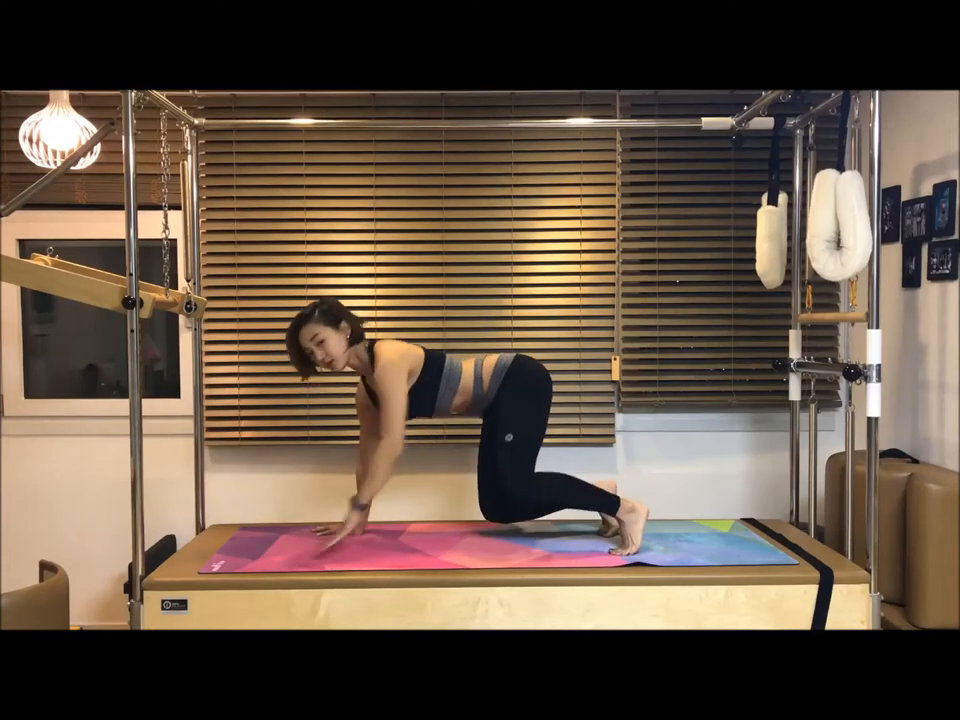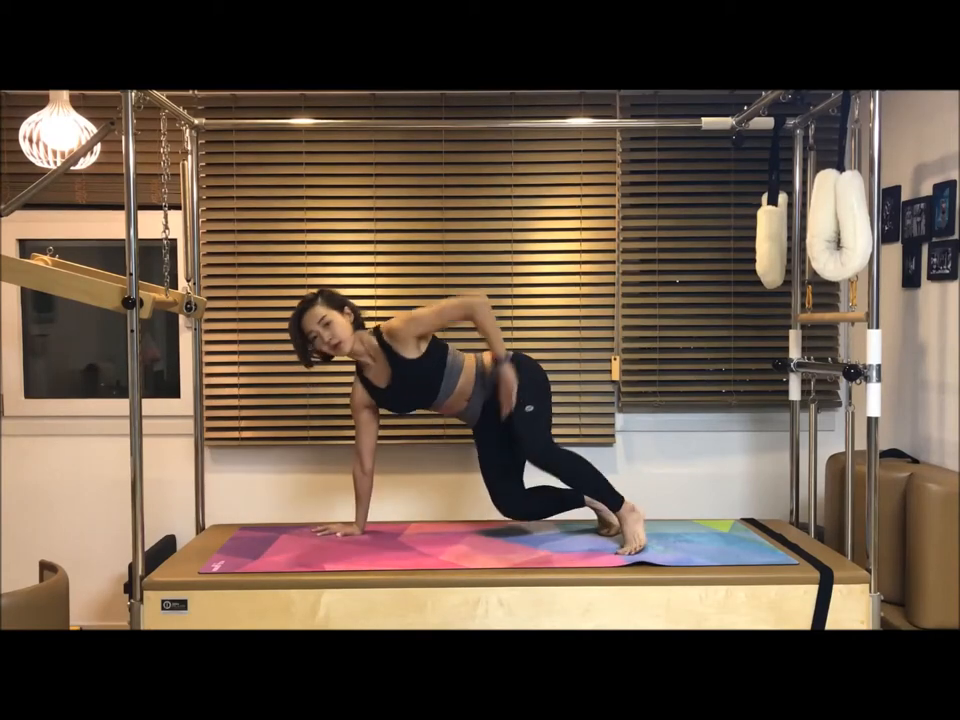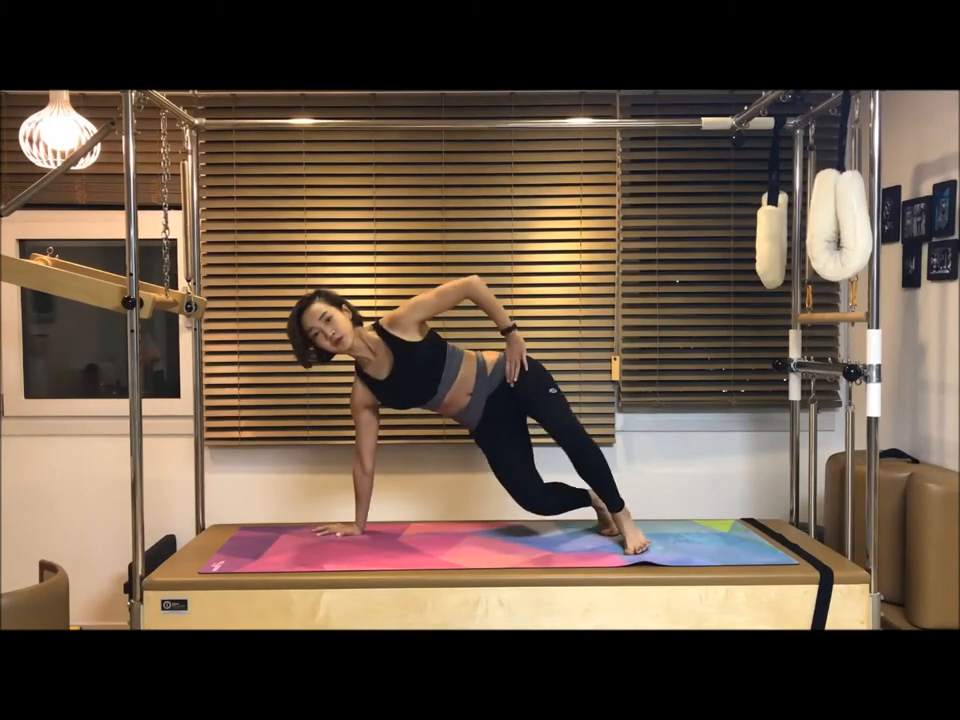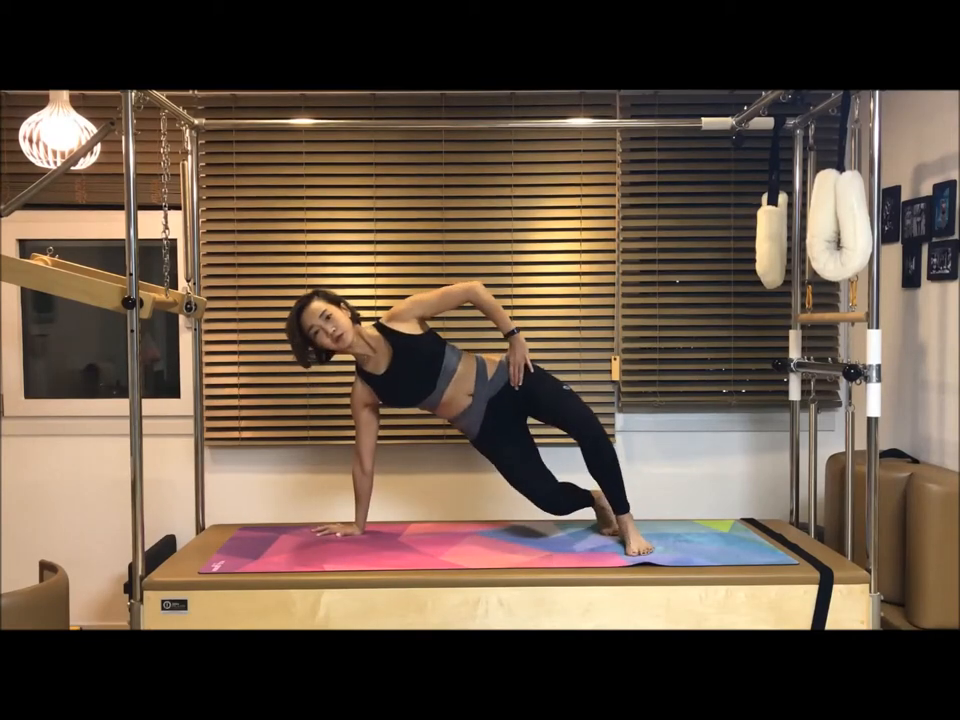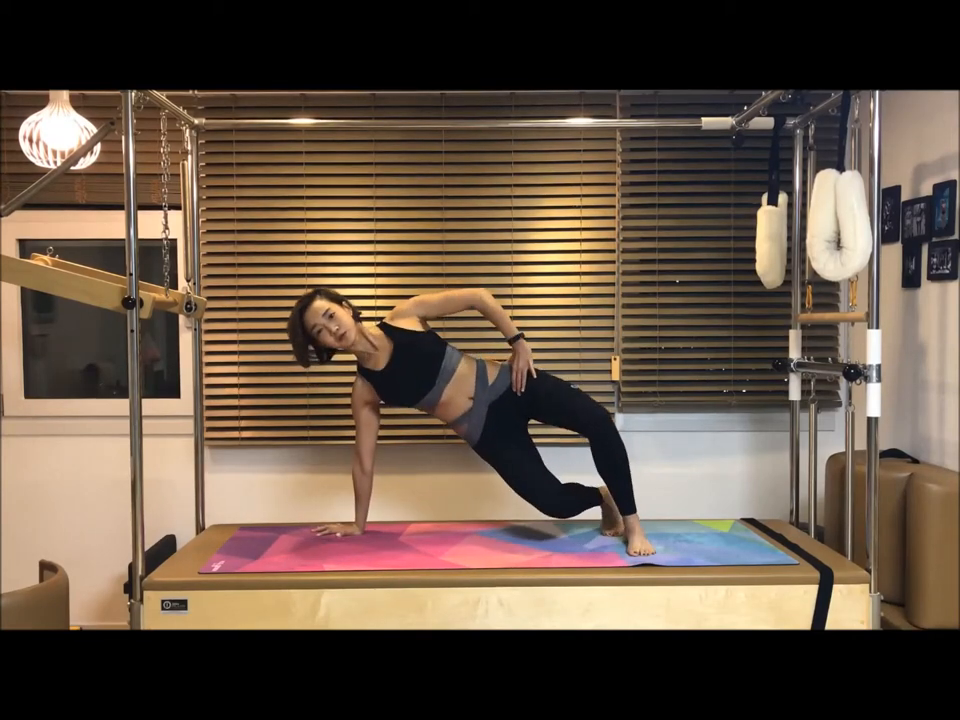
dt=0.3s
person 1, frame 1
left shoulder: (388, 359)
right shoulder: (366, 388)
left elbow: (392, 443)
right elbow: (368, 454)
left wrist: (357, 509)
right wrist: (361, 512)
left hip: (519, 380)
right hip: (499, 403)
left knee: (515, 482)
right knee: (496, 507)
left ankle: (625, 509)
right ankle: (598, 495)
person 1, frame 2
left shoulder: (399, 334)
right shoulder: (362, 391)
left elbow: (475, 303)
right elbow: (364, 460)
left wrist: (503, 363)
right wrist: (359, 523)
left hip: (514, 376)
right hip: (485, 416)
left knee: (536, 447)
right knee: (513, 505)
left ankle: (625, 509)
right ankle: (593, 499)
person 1, frame 3
left shoulder: (401, 323)
right shoulder: (363, 391)
left elbow: (471, 284)
right elbow: (364, 461)
left wrist: (511, 333)
right wrist: (358, 523)
left hip: (509, 377)
right hip: (486, 421)
left knee: (566, 430)
right knee: (533, 498)
left ankle: (621, 514)
right ankle: (594, 499)
person 1, frame 4
left shoulder: (402, 317)
right shoulder: (364, 391)
left elbow: (473, 290)
right elbow: (364, 461)
left wrist: (514, 336)
right wrist: (358, 523)
left hip: (509, 381)
right hip: (487, 427)
left knee: (584, 424)
right knee: (550, 498)
left ankle: (625, 521)
right ankle: (594, 500)
person 1, frame 5
left shoulder: (404, 316)
right shoulder: (364, 389)
left elbow: (478, 297)
right elbow: (364, 460)
left wrist: (518, 341)
right wrist: (358, 523)
left hip: (510, 384)
right hip: (487, 431)
left knee: (596, 420)
right knee: (554, 503)
left ankle: (631, 522)
right ankle: (600, 496)
